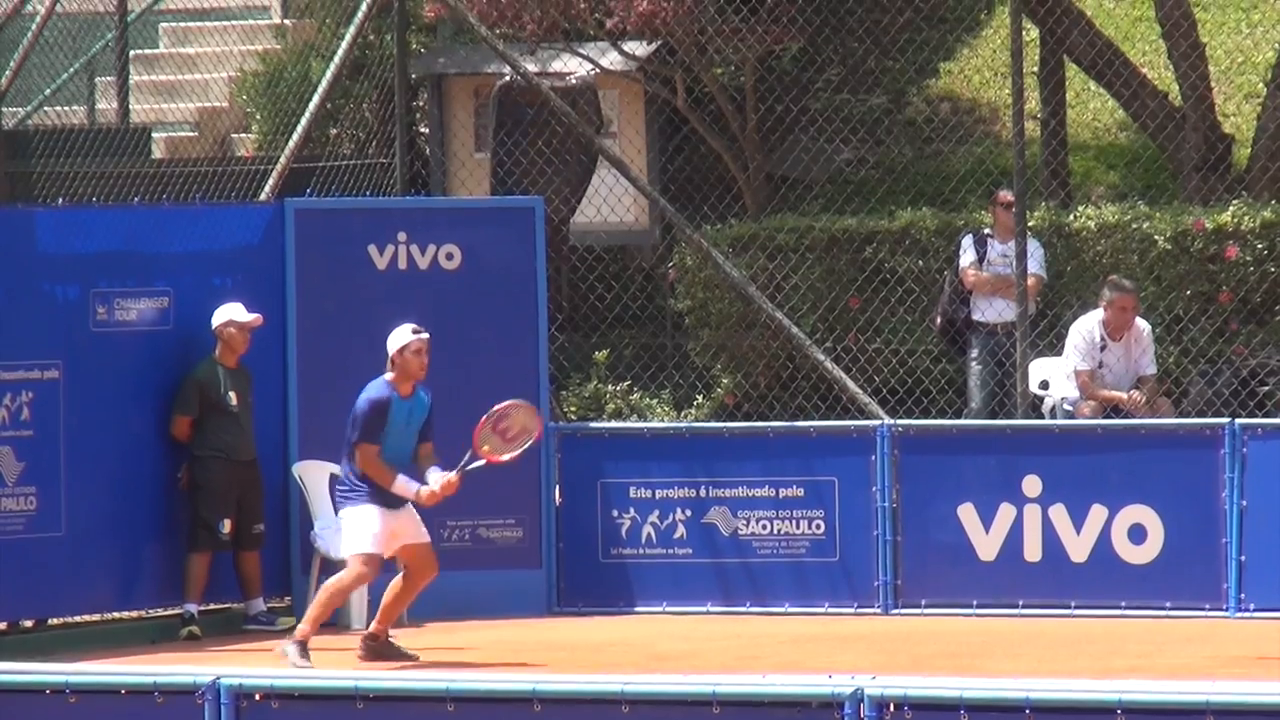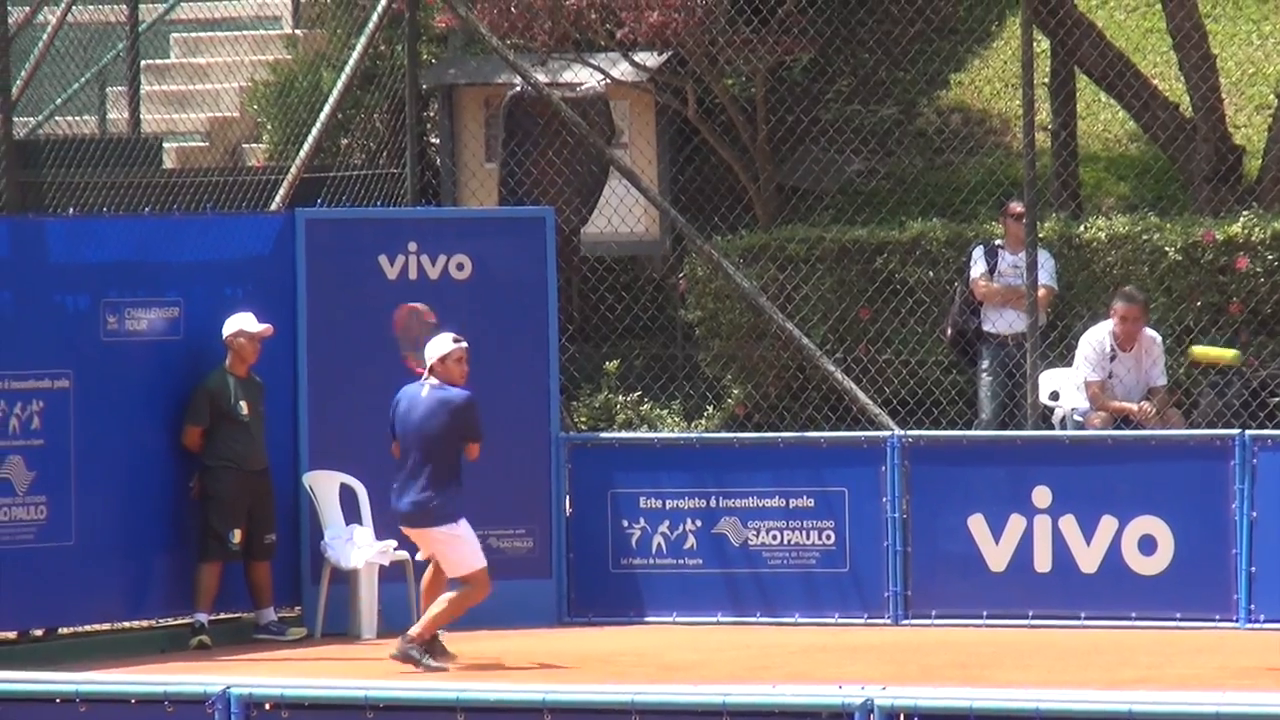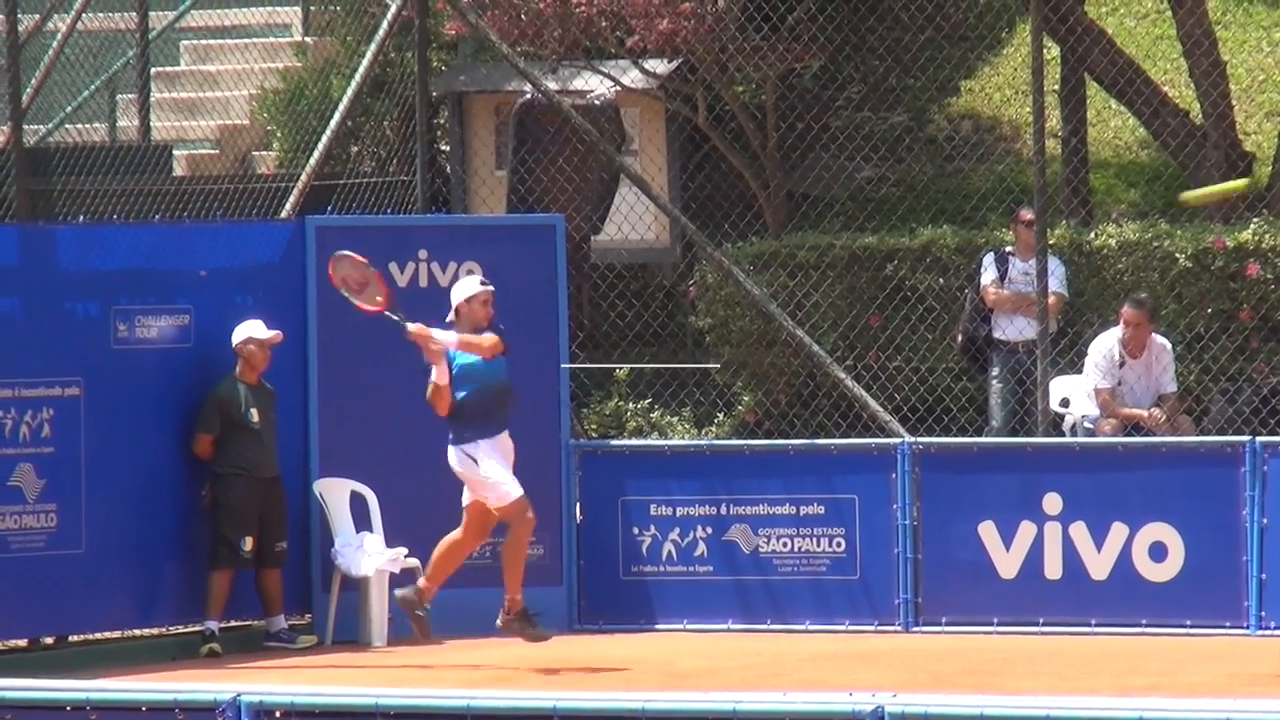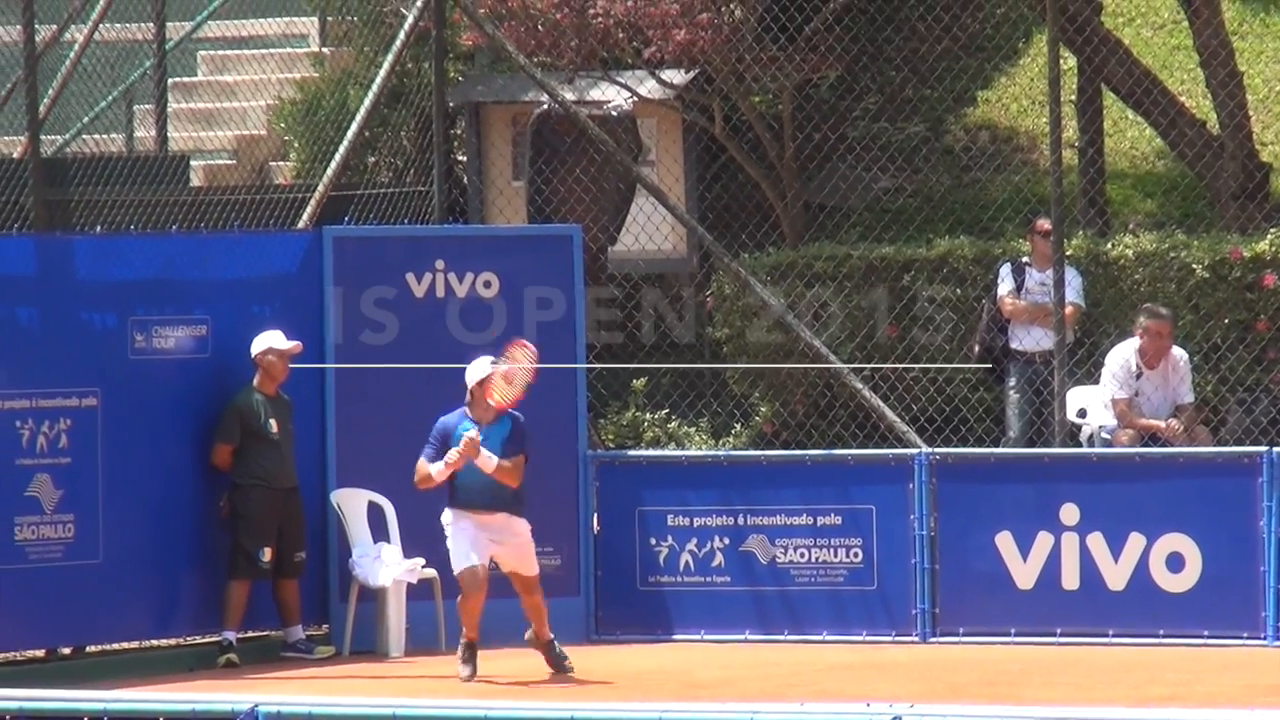
dt=0.4s
person 1, frame 1
left shoulder: (424, 399)
right shoulder: (376, 398)
left elbow: (424, 453)
right elbow: (366, 461)
left wrist: (437, 479)
right wrist: (414, 490)
left hip: (396, 500)
right hip: (362, 497)
left knee: (424, 566)
right knee: (363, 569)
left ankle: (375, 639)
right ankle: (298, 639)
person 1, frame 2
left shoulder: (404, 396)
right shoulder: (462, 400)
right elbow: (472, 451)
left hip: (405, 506)
right hip: (437, 510)
left knee: (443, 562)
right knee: (477, 585)
left ankle: (426, 638)
right ankle: (413, 640)
person 1, frame 3
left shoulder: (490, 332)
right shoulder: (439, 346)
left elbow: (492, 346)
right elbow: (441, 407)
left wrist: (438, 335)
right wrist: (438, 363)
left hip: (496, 442)
right hip: (473, 447)
left knee: (474, 530)
right knee: (523, 518)
left ankle: (420, 593)
right ankle: (513, 611)
person 1, frame 4
left shoulder: (514, 423)
right shoulder: (447, 425)
left elbow: (514, 477)
right elbow: (421, 479)
left wrist: (480, 456)
right wrist: (449, 462)
left hip: (507, 518)
right hip: (463, 517)
left knee: (530, 588)
right knee: (473, 586)
left ankle: (543, 638)
right ankle: (469, 642)
person 2, frame 1
left shoulder: (244, 375)
right shoulder: (203, 375)
right elbow: (179, 427)
left wrist: (234, 447)
right wrist: (207, 447)
left hip: (247, 467)
right hip: (214, 470)
left knee: (250, 542)
right knee: (204, 541)
left ankle: (256, 611)
right ankle: (190, 615)
person 2, frame 2
left shoulder: (256, 384)
right shoulder: (213, 385)
right elbow: (190, 437)
left wrist: (250, 458)
right wrist: (218, 456)
left hip: (258, 476)
right hip: (224, 480)
left knee: (261, 552)
right knee: (214, 551)
left ankle: (266, 621)
right ankle: (200, 624)
person 2, frame 3
left shoulder: (267, 392)
right shoulder: (224, 393)
right elbow: (202, 446)
left wrist: (263, 466)
right wrist: (230, 464)
left hip: (270, 484)
right hip: (236, 488)
left knee: (271, 559)
right knee: (226, 559)
left ankle: (277, 628)
right ankle: (210, 631)
person 2, frame 4
left shoulder: (285, 403)
right shoulder: (243, 403)
right elbow: (220, 456)
left wrist: (280, 476)
right wrist: (249, 474)
left hip: (288, 494)
right hip: (255, 498)
left knee: (289, 569)
right knee: (244, 569)
left ankle: (294, 638)
right ankle: (228, 641)
person 3, frame 1
left shoulder: (1032, 246)
right shoulder: (973, 241)
left elbow: (1030, 290)
right elbow: (970, 280)
left wrist: (988, 282)
right wrist: (1013, 279)
right hip: (983, 334)
right knee: (978, 406)
person 3, frame 2
left shoulder: (1042, 257)
right shoulder: (983, 252)
left elbow: (1041, 301)
right elbow: (981, 291)
left wrist: (998, 294)
right wrist: (1023, 290)
left hip: (1029, 344)
right hip: (993, 345)
left knee: (1028, 416)
right knee: (988, 417)
person 3, frame 3
left shoulder: (1053, 264)
right shoulder: (994, 259)
left elbow: (1051, 308)
right elbow: (991, 297)
left wrist: (1009, 301)
right wrist: (1034, 297)
left hip: (1040, 351)
right hip: (1004, 352)
left knee: (1039, 423)
right knee: (998, 424)
person 3, frame 4
left shoulder: (1070, 274)
right shoulder: (1011, 270)
left elbow: (1069, 319)
right elbow: (1008, 308)
left wrist: (1026, 312)
right wrist: (1051, 308)
left hip: (1057, 362)
right hip: (1021, 363)
right knee: (1016, 435)
